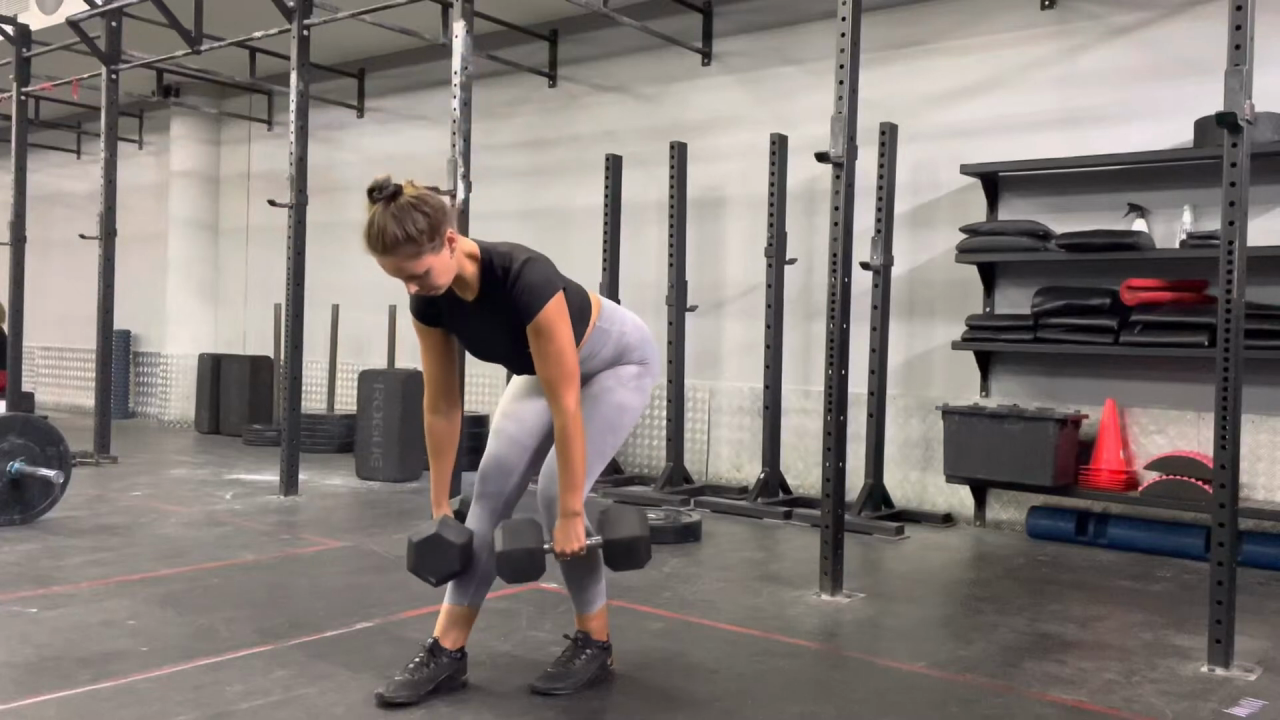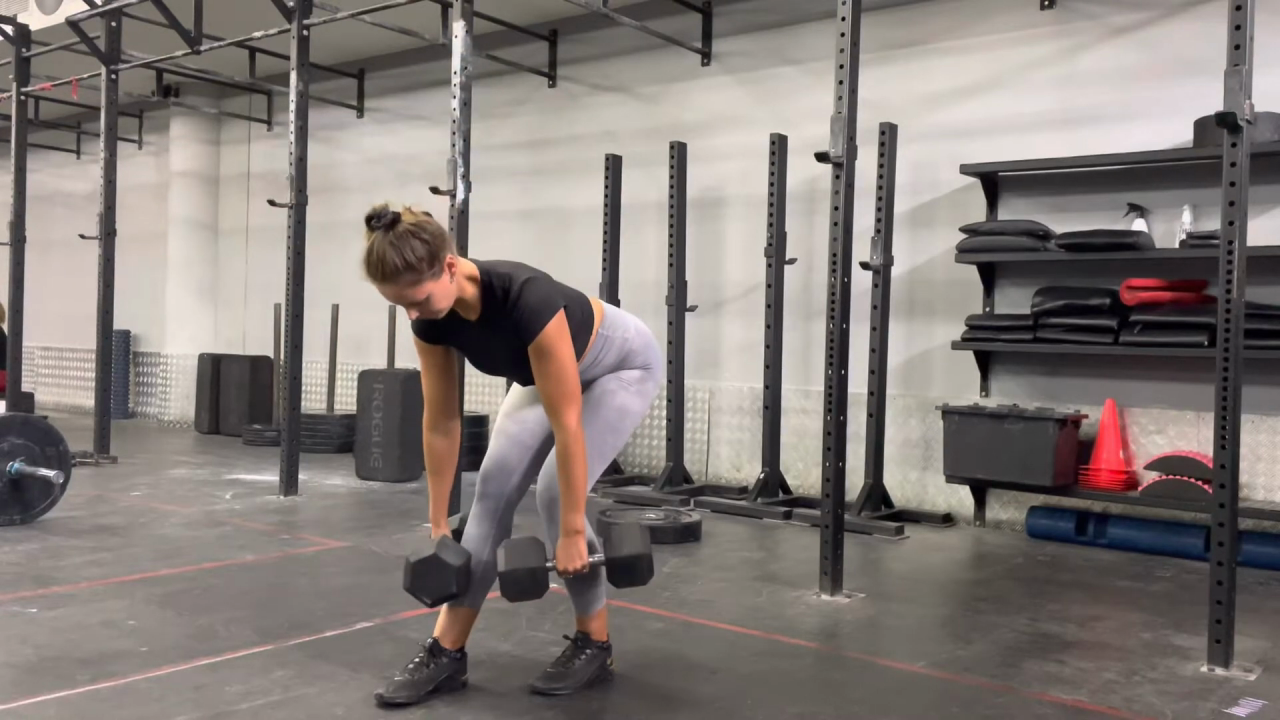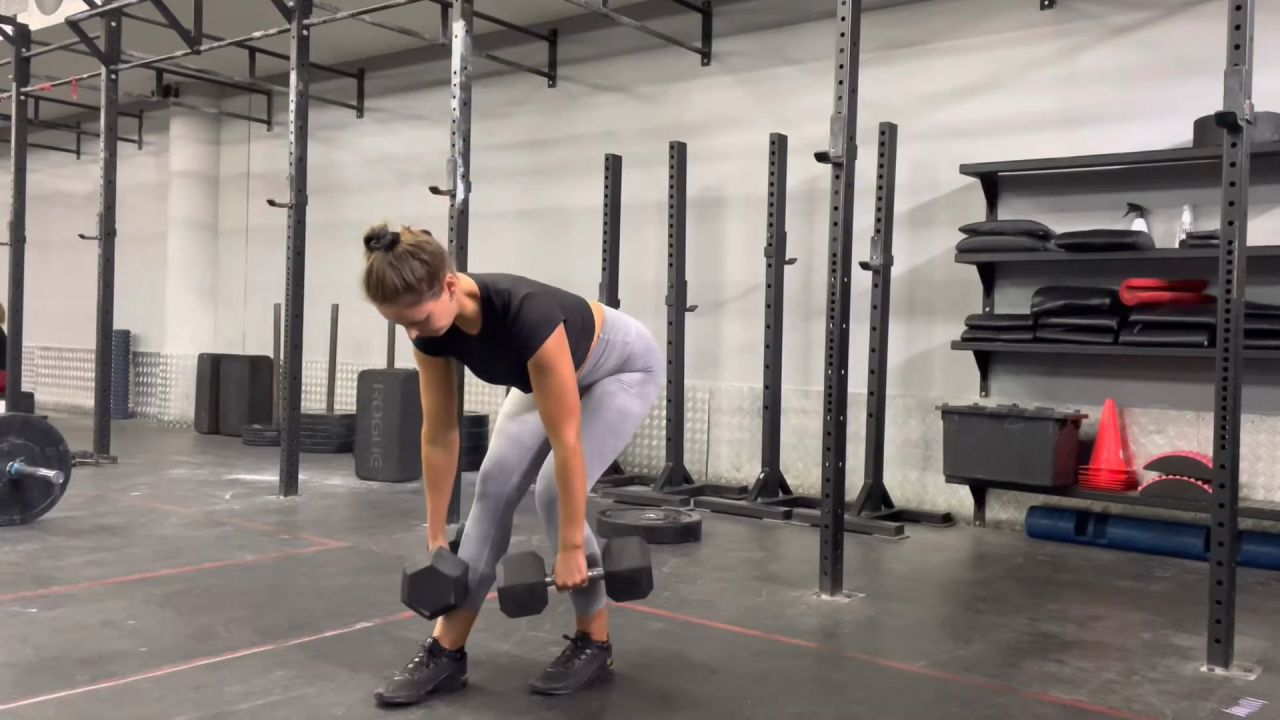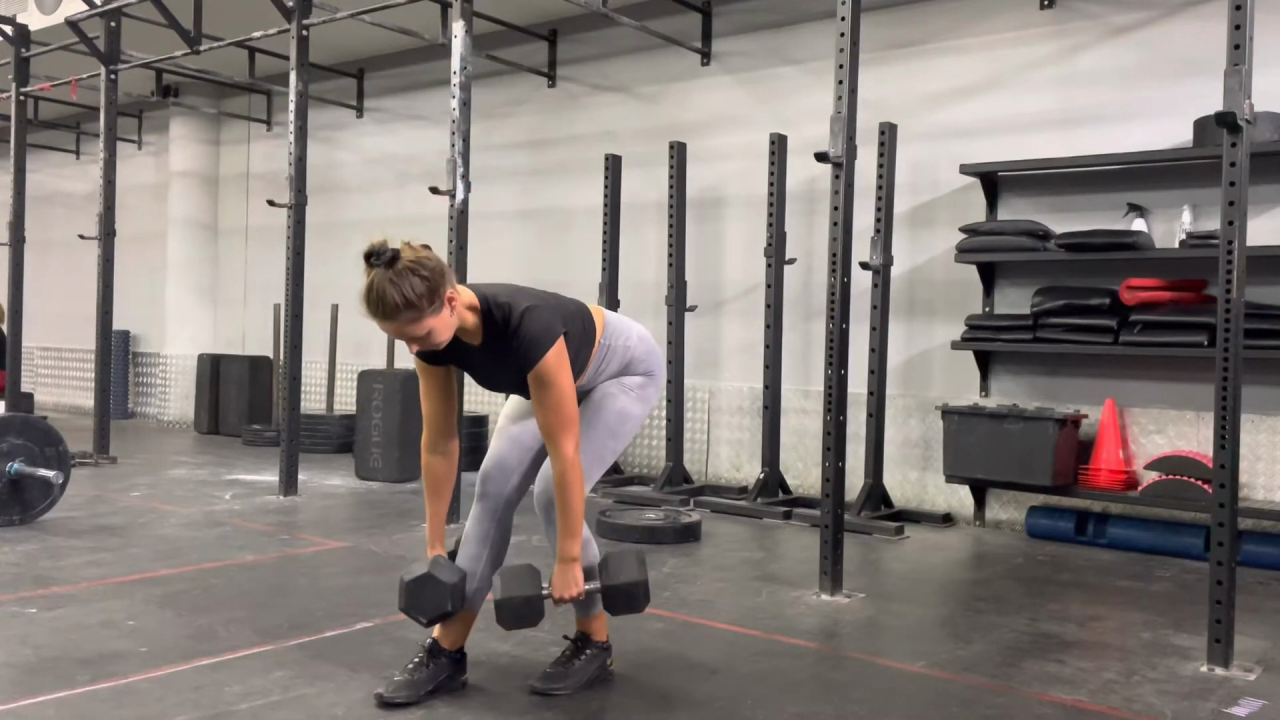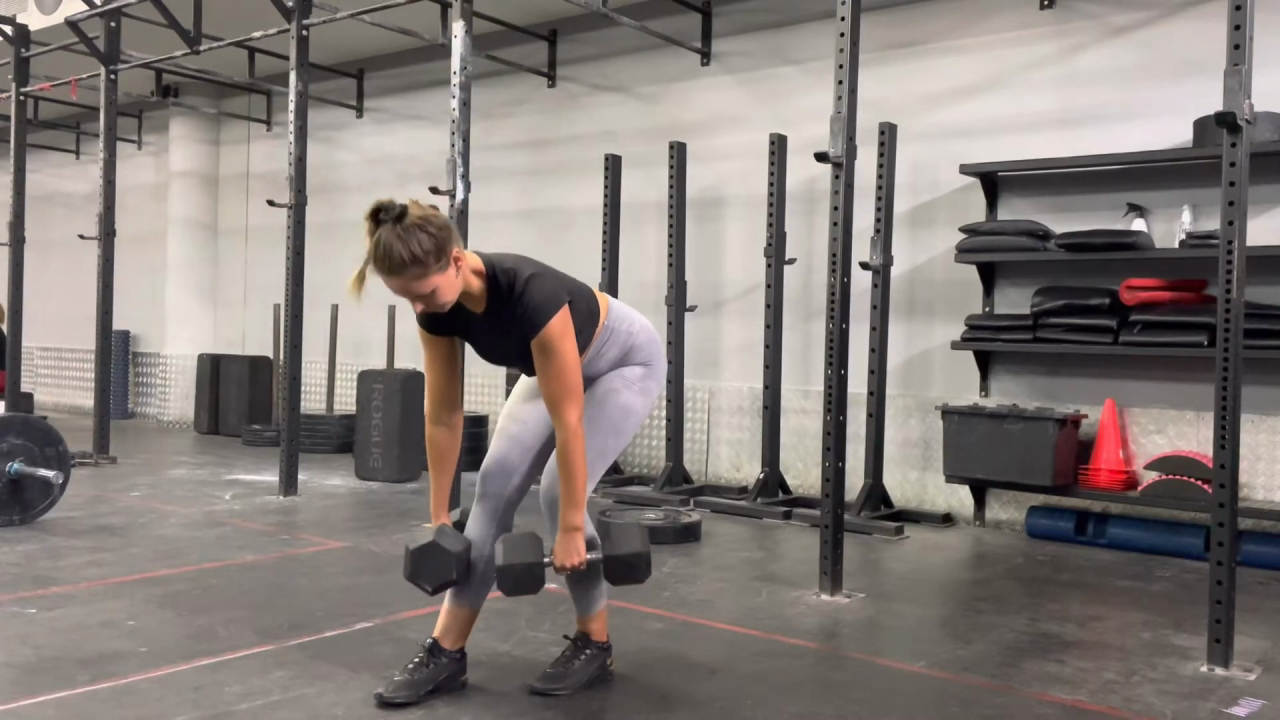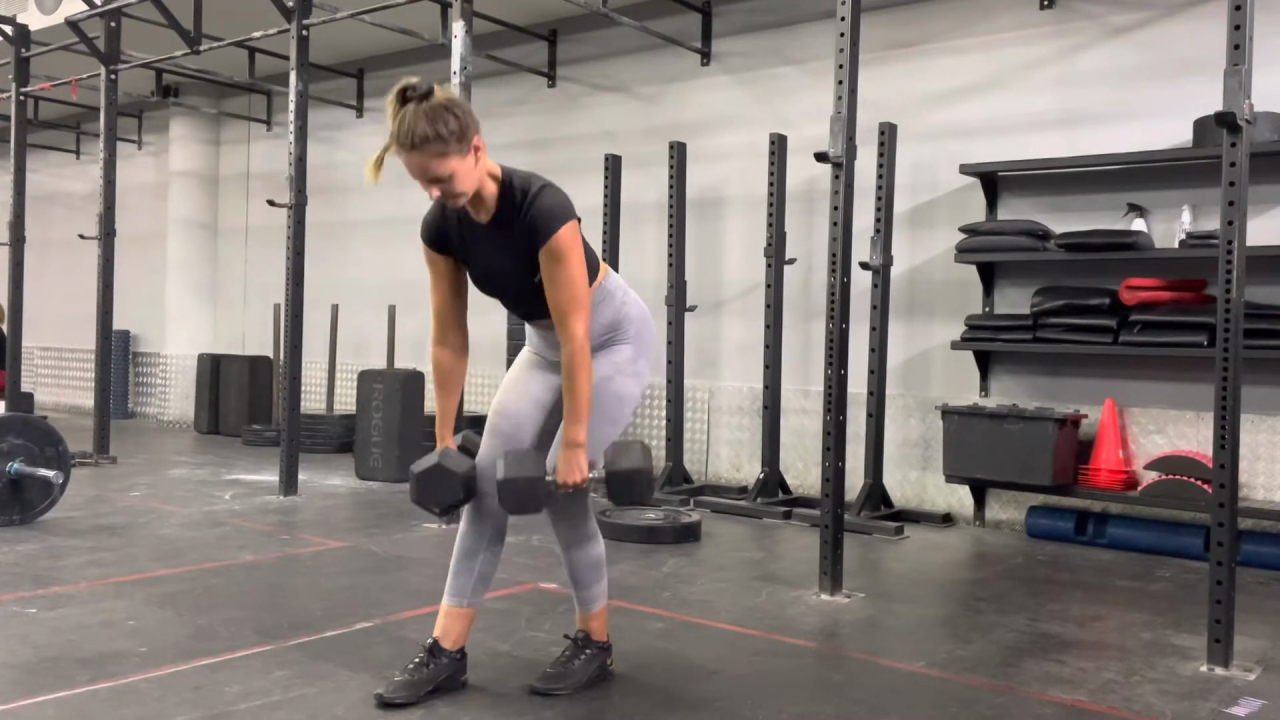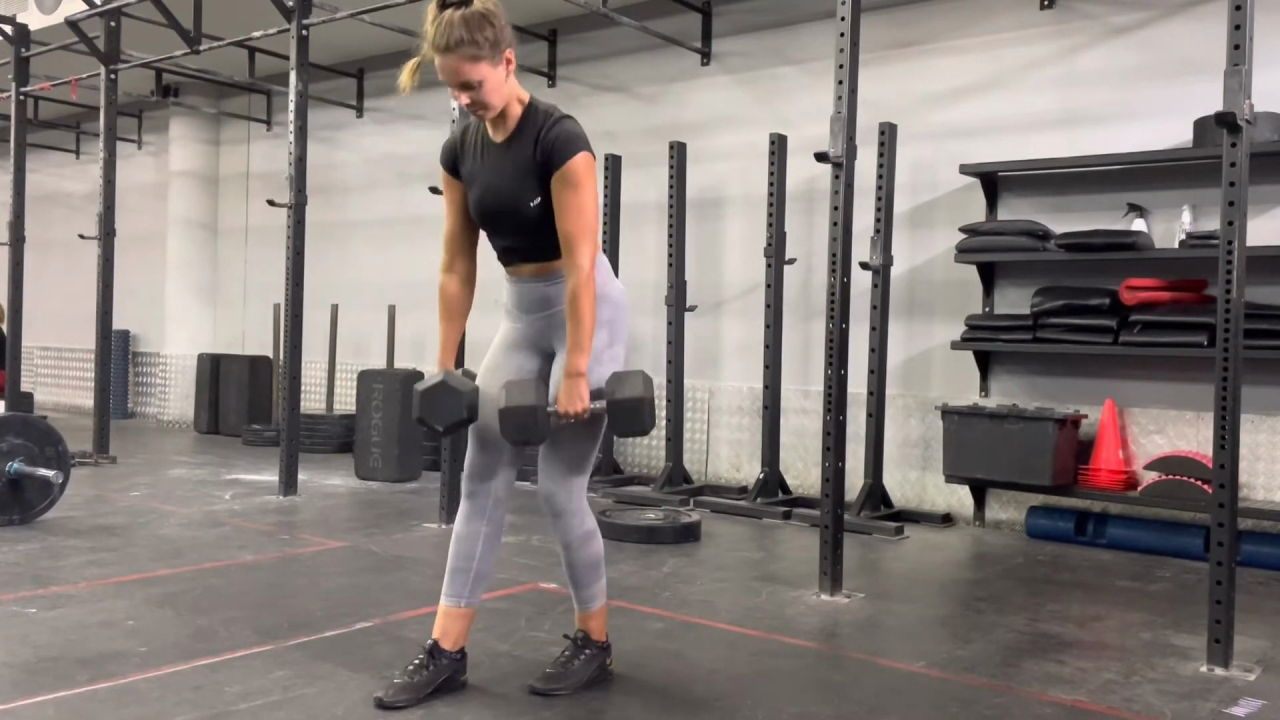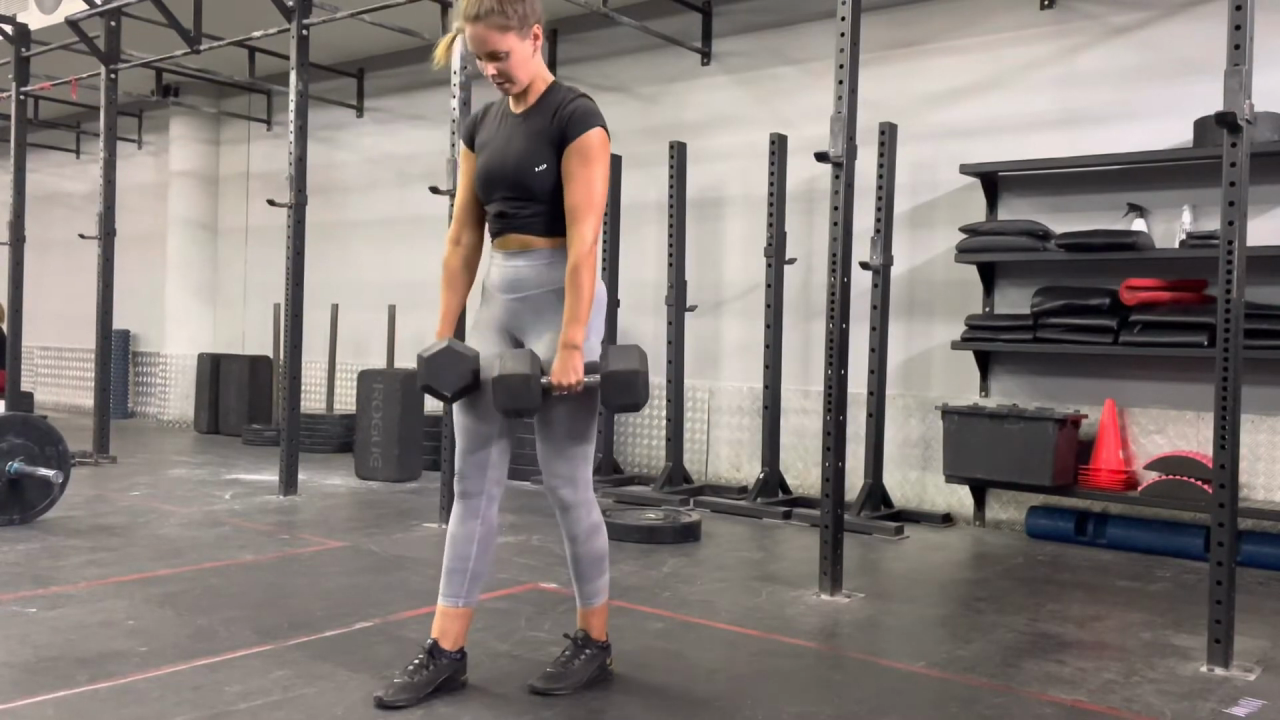
dt=0.3s
person 1, frame 1
left shoulder: (526, 278)
right shoulder: (430, 300)
left elbow: (566, 407)
right elbow: (441, 406)
left wrist: (571, 512)
right wrist: (439, 506)
left hip: (619, 361)
right hip: (541, 368)
left knee: (553, 493)
right knee: (491, 487)
left ankle: (595, 643)
right ankle: (446, 651)
person 1, frame 2
left shoulder: (526, 298)
right shoulder: (433, 319)
left elbow: (567, 426)
right elbow: (441, 423)
left wrist: (572, 533)
right wrist: (438, 526)
left hip: (622, 365)
right hip: (544, 371)
left knee: (554, 492)
right knee: (493, 487)
left ankle: (595, 644)
right ankle: (447, 652)
person 1, frame 3
left shoulder: (526, 312)
right shoulder: (434, 329)
left elbow: (566, 440)
right elbow: (439, 435)
left wrist: (571, 547)
right wrist: (436, 536)
left hip: (624, 367)
right hip: (550, 373)
left knee: (553, 492)
right knee: (494, 486)
left ankle: (595, 643)
right ankle: (446, 651)
person 1, frame 4
left shoulder: (526, 326)
right shoulder: (434, 333)
left elbow: (565, 455)
right elbow: (439, 443)
left wrist: (568, 561)
right wrist: (435, 546)
left hip: (625, 370)
right hip: (560, 374)
left knee: (551, 493)
right knee: (493, 487)
left ankle: (594, 643)
right ankle: (446, 651)
person 1, frame 5
left shoulder: (531, 293)
right shoulder: (439, 309)
left elbow: (568, 422)
right elbow: (443, 416)
left wrist: (571, 528)
right wrist: (438, 517)
left hip: (625, 361)
right hip: (554, 360)
left knee: (557, 491)
right knee: (495, 484)
left ankle: (594, 643)
right ankle: (446, 650)
person 1, frame 6
left shoulder: (541, 206)
right shoulder: (442, 225)
left elbow: (577, 337)
right elbow: (449, 339)
left wrist: (574, 445)
right wrist: (445, 439)
left hip: (613, 337)
right hip: (541, 346)
left knee: (563, 492)
right knee: (486, 482)
left ankle: (595, 644)
right ankle: (446, 650)
person 1, frame 7
left shoulder: (559, 137)
right shoulder: (460, 149)
left elbow: (581, 264)
right elbow: (456, 266)
left wrist: (577, 373)
right wrist: (446, 367)
left hip: (588, 312)
right hip: (519, 316)
left knee: (559, 488)
right knee: (481, 480)
left ankle: (594, 643)
right ankle: (446, 649)
person 1, frame 8
left shoulder: (576, 115)
right shoulder: (481, 124)
left elbow: (584, 237)
right elbow: (463, 236)
left wrist: (570, 345)
right wrist: (444, 333)
left hip: (559, 298)
right hip: (495, 302)
left knee: (567, 484)
right knee: (474, 482)
left ankle: (595, 642)
right ankle: (445, 650)
